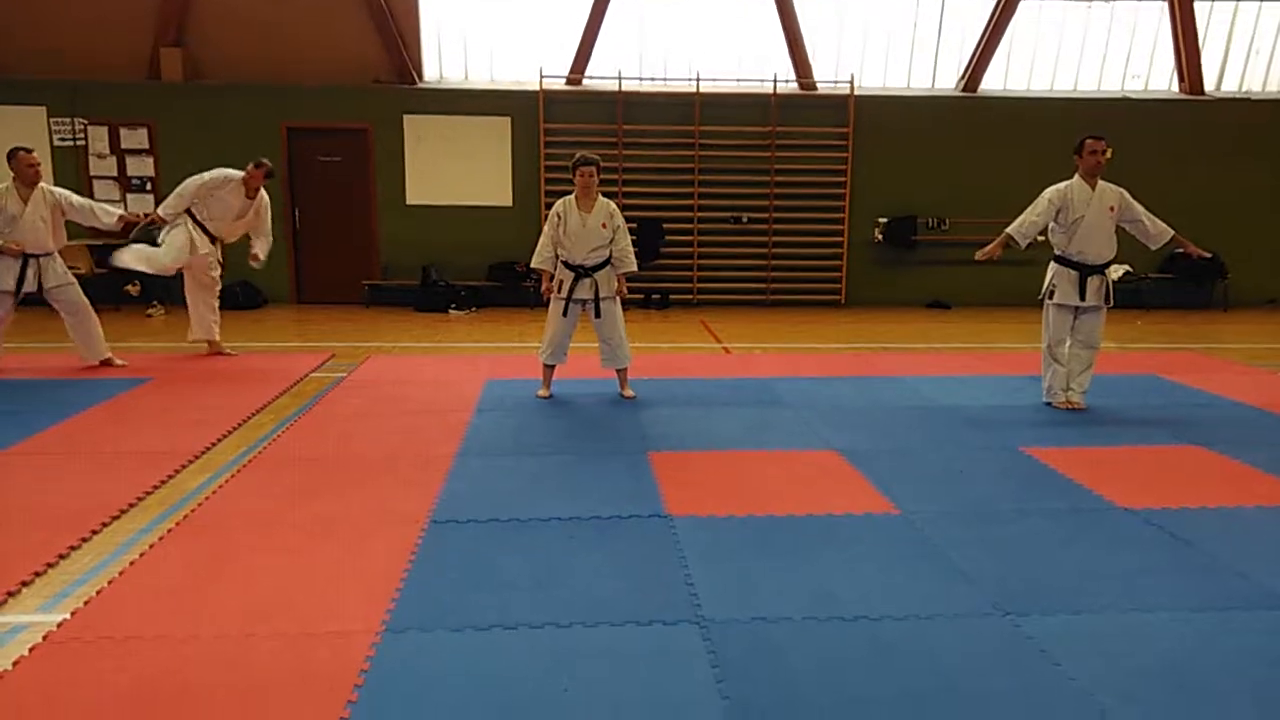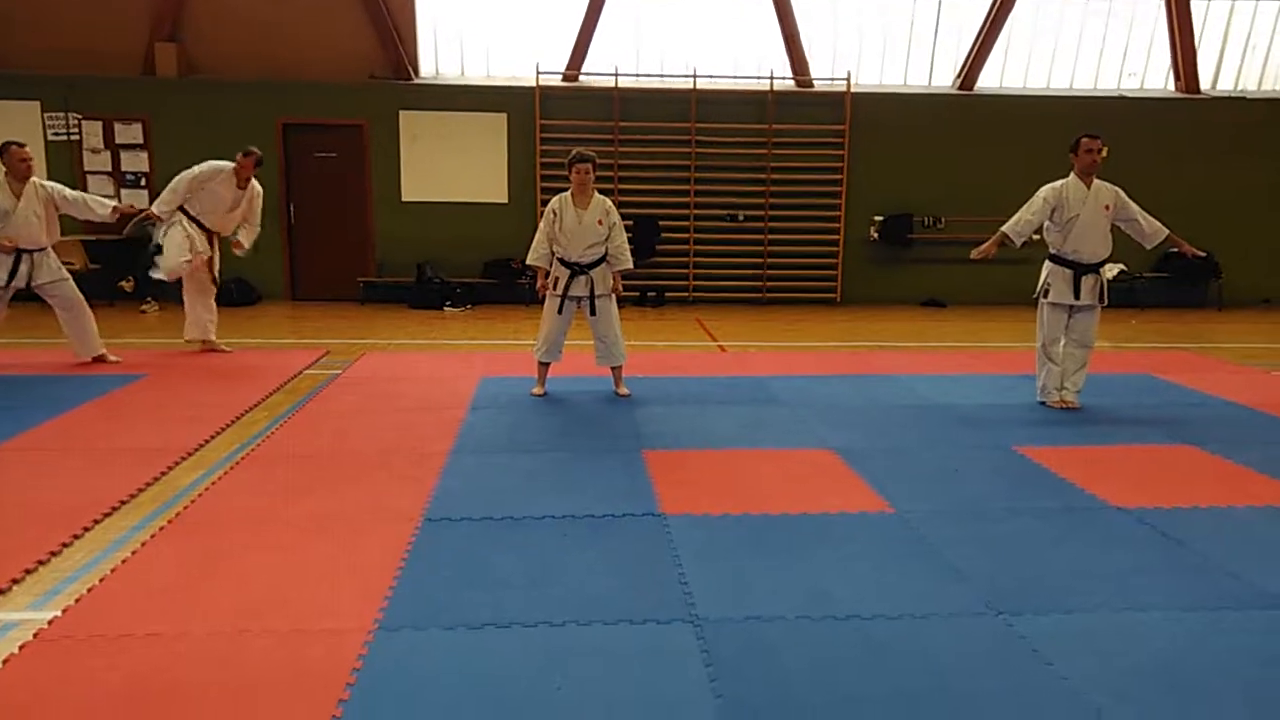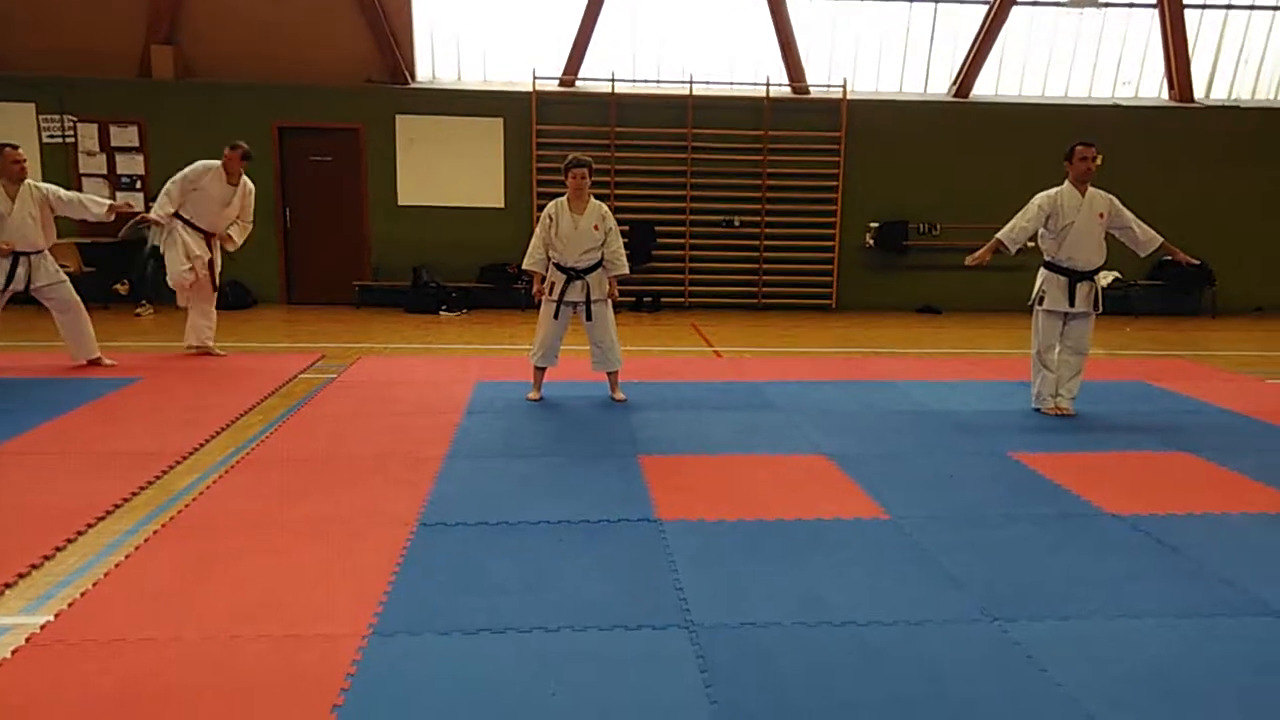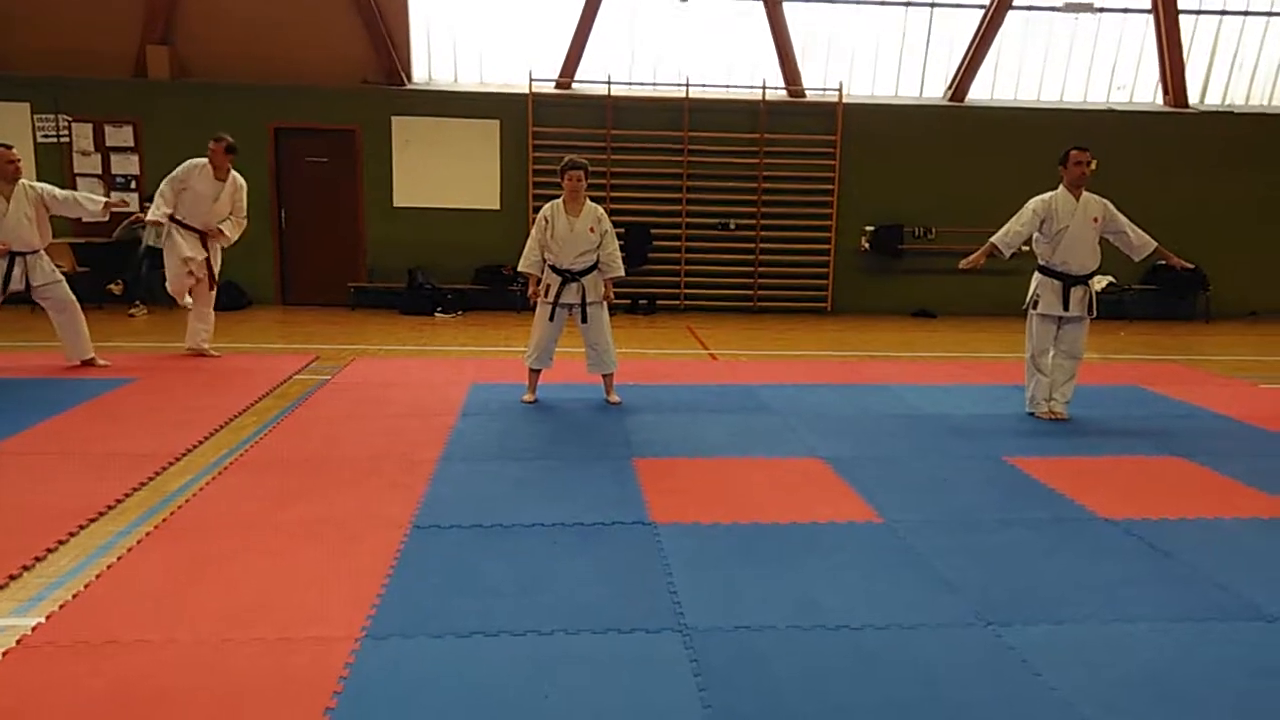
dt=0.1s
person 1, frame 1
left shoulder: (1116, 196)
right shoulder: (1060, 193)
left elbow: (1147, 223)
right elbow: (1030, 220)
left wrist: (1185, 244)
right wrist: (999, 243)
left hip: (1096, 279)
right hip: (1065, 276)
left knee: (1087, 341)
right knee: (1056, 339)
left ankle: (1075, 392)
right ankle: (1056, 393)
person 1, frame 2
left shoulder: (1112, 194)
right shoulder: (1055, 192)
left elbow: (1142, 222)
right elbow: (1026, 218)
left wrist: (1181, 244)
right wrist: (994, 242)
left hip: (1091, 278)
right hip: (1059, 275)
left knee: (1081, 340)
right knee: (1050, 338)
left ankle: (1069, 391)
right ankle: (1050, 391)
person 1, frame 3
left shoulder: (1106, 202)
right shoulder: (1050, 199)
left elbow: (1136, 230)
right elbow: (1021, 225)
left wrist: (1175, 253)
right wrist: (989, 249)
left hip: (1086, 286)
right hip: (1054, 282)
left knee: (1076, 347)
right knee: (1046, 345)
left ankle: (1064, 398)
right ankle: (1045, 398)
person 1, frame 4
left shoulder: (1101, 207)
right shoulder: (1044, 204)
left elbow: (1131, 235)
right elbow: (1015, 229)
left wrist: (1169, 257)
right wrist: (982, 253)
left hip: (1080, 290)
right hip: (1049, 286)
left knee: (1071, 351)
right knee: (1039, 349)
left ankle: (1057, 402)
right ankle: (1038, 402)
person 2, frame 1
left shoulder: (609, 210)
right shoulder: (561, 208)
left elbow: (621, 247)
right elbow: (548, 245)
left wrist: (622, 281)
right wrist: (546, 279)
left hip: (602, 280)
right hip: (567, 279)
left knee: (614, 334)
right knee: (555, 334)
left ankle: (624, 385)
right ankle: (546, 385)
person 2, frame 2
left shoulder: (606, 207)
right shoulder: (557, 205)
left elbow: (617, 244)
right elbow: (544, 242)
left wrist: (617, 278)
right wrist: (541, 276)
left hip: (597, 277)
right hip: (563, 276)
left knee: (609, 332)
right knee: (550, 331)
left ankle: (618, 383)
right ankle: (541, 383)
person 2, frame 3
left shoulder: (602, 212)
right shoulder: (553, 210)
left elbow: (613, 249)
right elbow: (540, 246)
left wrist: (613, 283)
right wrist: (537, 281)
left hip: (593, 282)
right hip: (559, 281)
left knee: (605, 337)
right knee: (546, 336)
left ankle: (614, 388)
right ankle: (536, 387)
person 2, frame 4
left shoulder: (597, 214)
right shoulder: (549, 212)
left elbow: (609, 251)
right elbow: (535, 248)
left wrist: (609, 286)
right wrist: (533, 283)
left hip: (589, 285)
right hip: (555, 283)
left knee: (600, 339)
right knee: (542, 338)
left ankle: (609, 390)
right ankle: (531, 389)
person 3, frame 1
left shoulder: (54, 195)
left elbow: (85, 208)
left wrist: (121, 216)
left hip: (48, 265)
left knee: (78, 307)
left ankle: (102, 355)
person 3, frame 2
left shoulder: (46, 190)
left elbow: (79, 201)
left wrist: (115, 207)
left hip: (41, 261)
left knee: (72, 302)
left ankle: (96, 352)
person 3, frame 3
left shoulder: (41, 192)
left elbow: (74, 201)
left wrist: (111, 206)
left hip: (38, 263)
left knee: (69, 304)
left ankle: (91, 355)
person 3, frame 4
left shoulder: (36, 192)
left elbow: (68, 200)
left wrist: (105, 203)
left hip: (34, 264)
left knee: (65, 304)
left ankle: (85, 355)
person 4, frame 1
left shoulder: (263, 202)
right shoulder: (226, 178)
left elbow: (262, 234)
right elbow: (193, 185)
left wrist: (257, 254)
right wrist: (165, 211)
left hip: (210, 242)
right hip: (190, 227)
left knee: (208, 292)
right knee: (165, 263)
left ankle: (213, 342)
right ankle: (128, 257)
person 4, frame 2
left shoulder: (255, 192)
right shoulder: (215, 169)
left elbow: (251, 225)
right elbow: (183, 182)
left wrist: (240, 242)
right wrist: (161, 208)
left hip: (209, 237)
right hip: (185, 224)
left knee: (206, 289)
right knee: (175, 265)
left ankle: (207, 339)
person 4, frame 3
left shoulder: (248, 188)
right shoulder: (205, 169)
left elbow: (245, 222)
right elbow: (175, 186)
left wrist: (230, 236)
right wrist: (159, 214)
left hip: (209, 241)
right hip: (183, 230)
left knee: (206, 294)
right knee: (181, 278)
left ankle: (203, 343)
person 4, frame 4
left shoulder: (238, 184)
right shoulder: (192, 167)
left elbow: (239, 219)
right elbow: (168, 187)
left wrist: (221, 231)
right wrist: (159, 213)
left hip: (208, 243)
right hip: (180, 234)
left knee: (205, 296)
right knee: (178, 285)
left ankle: (200, 344)
